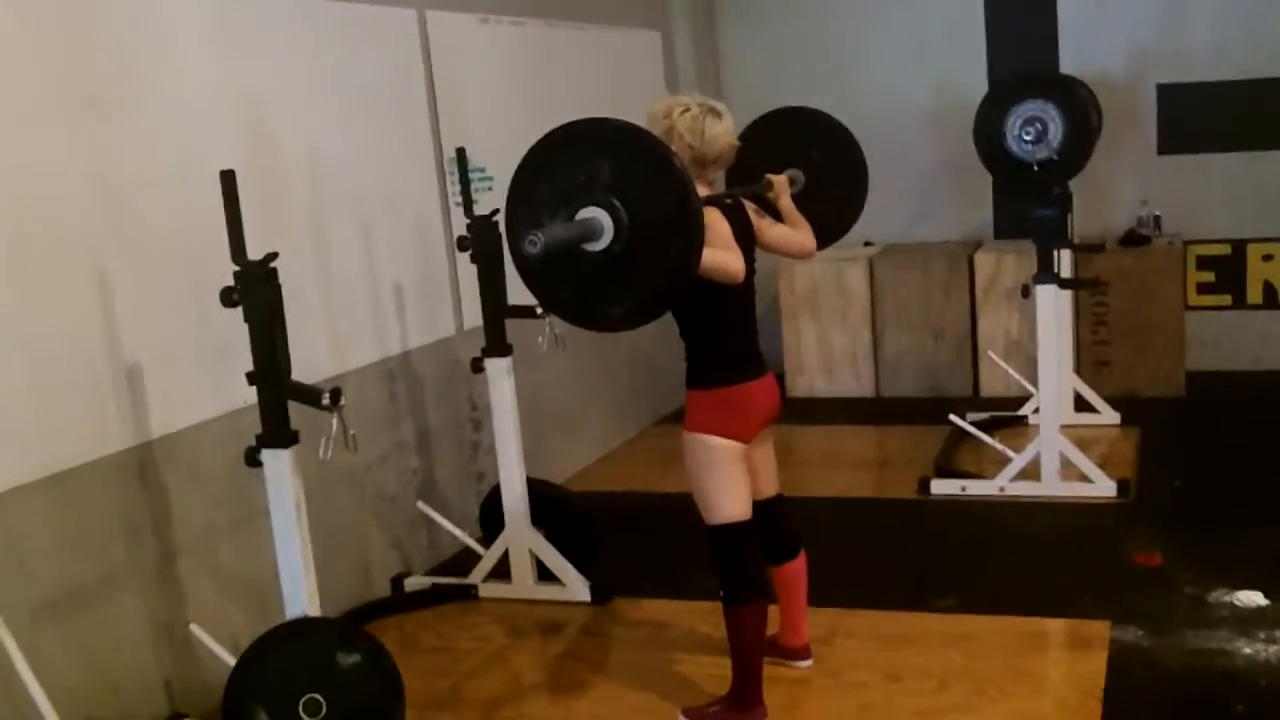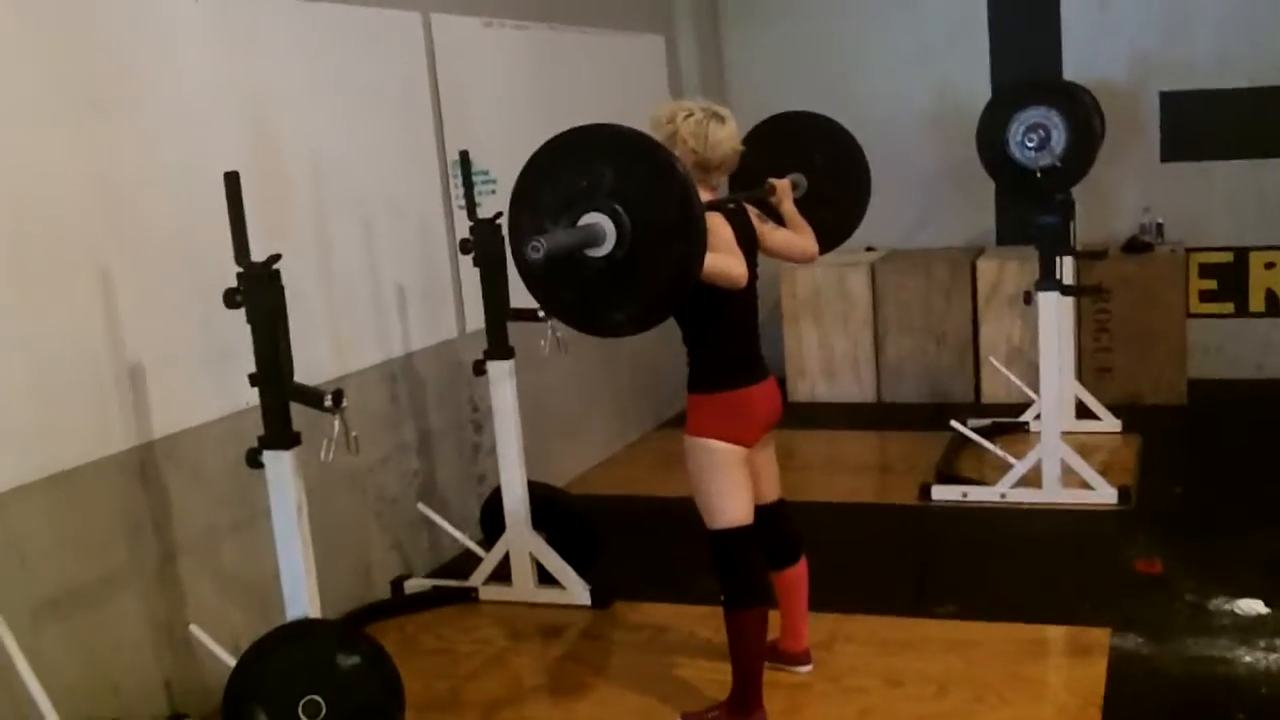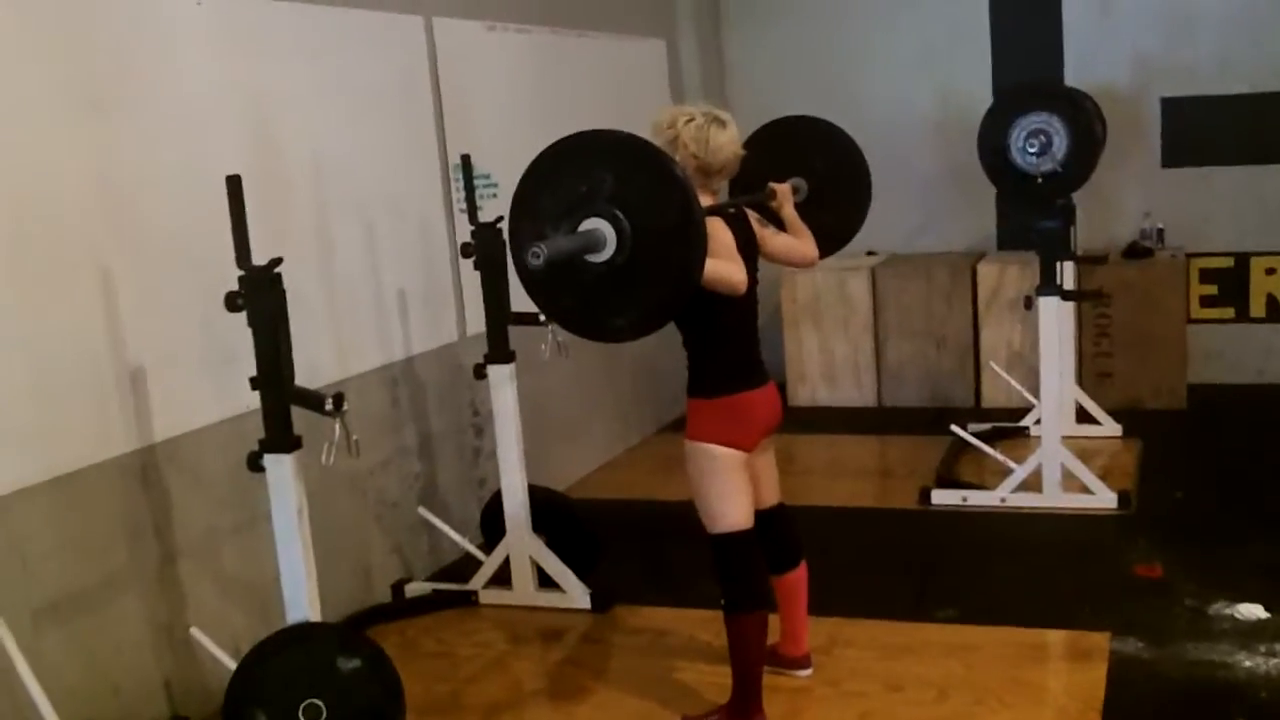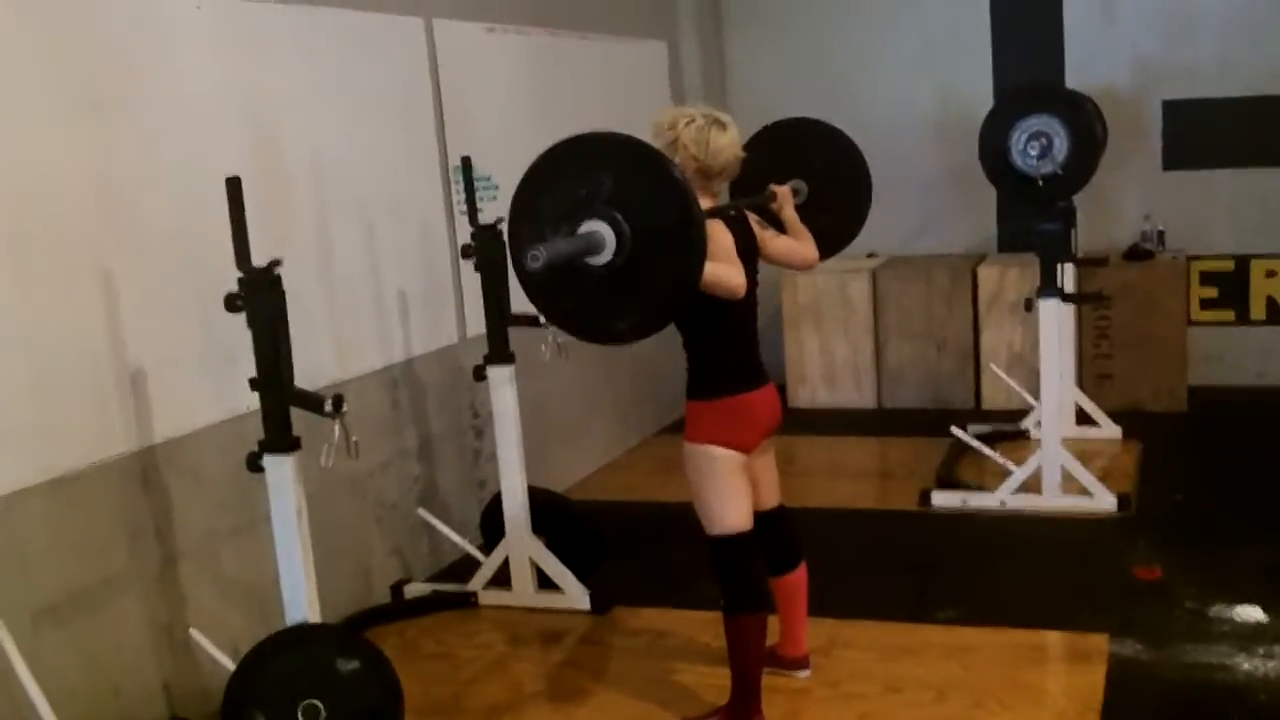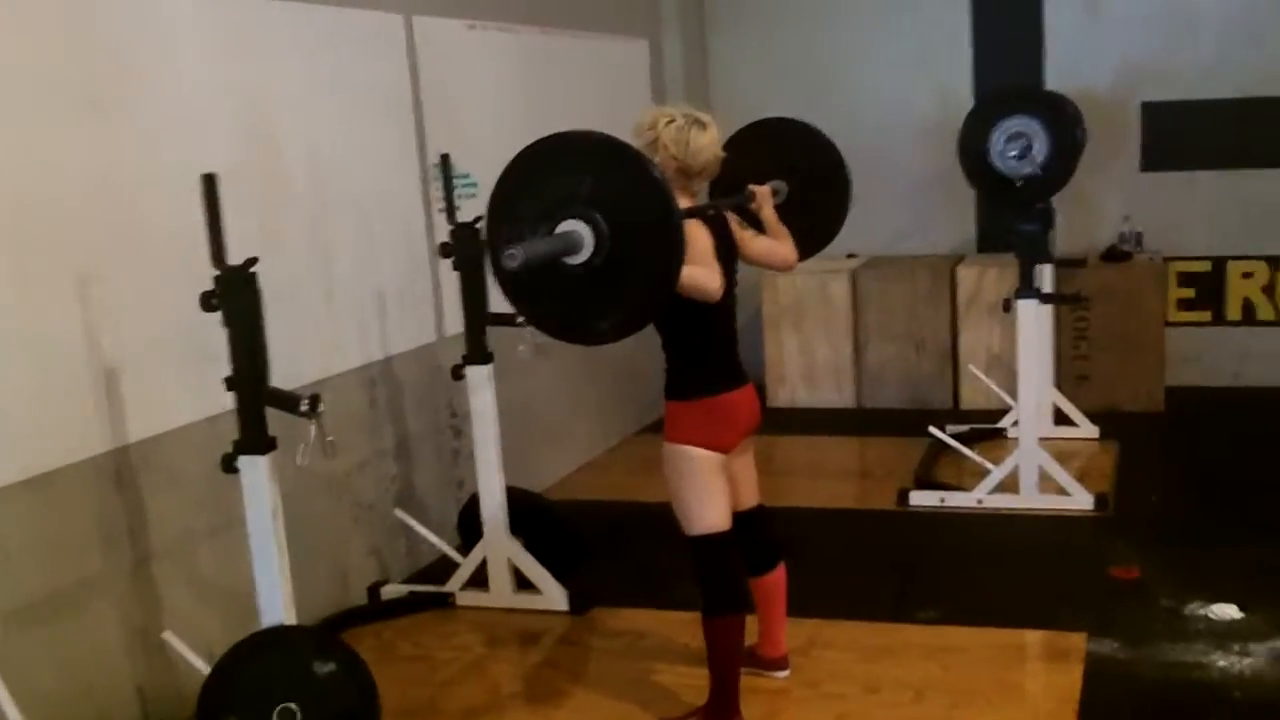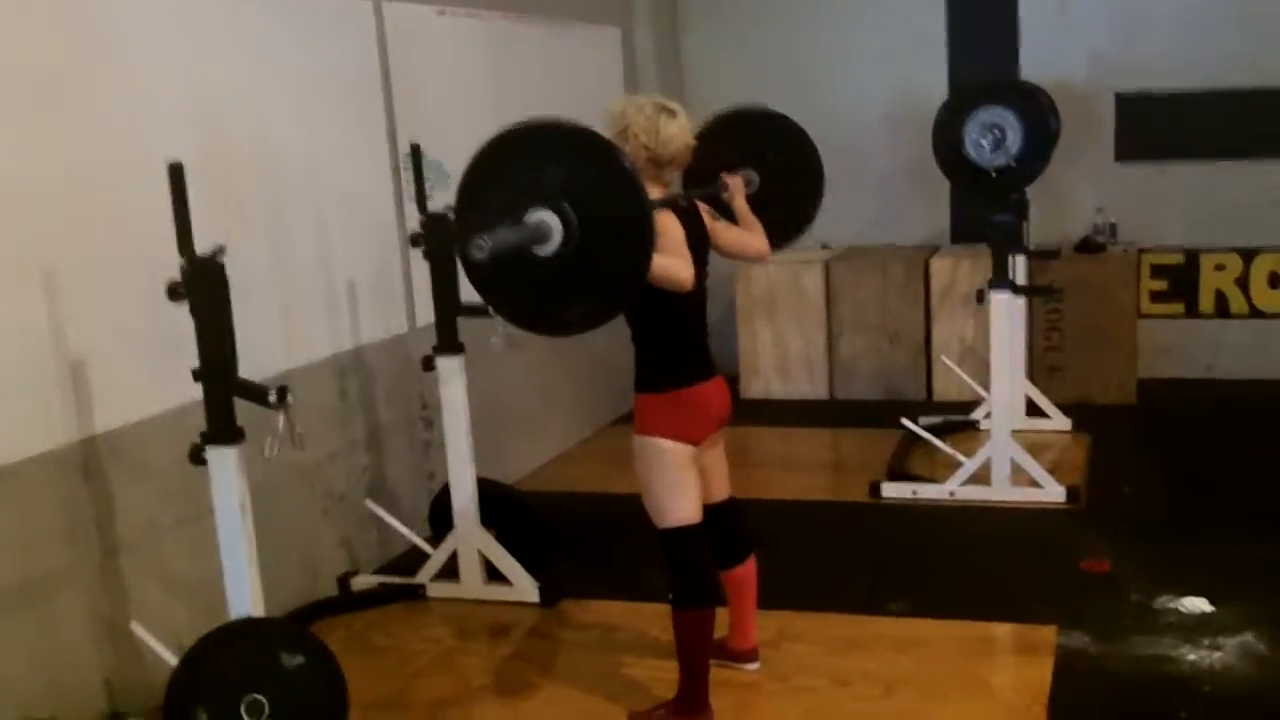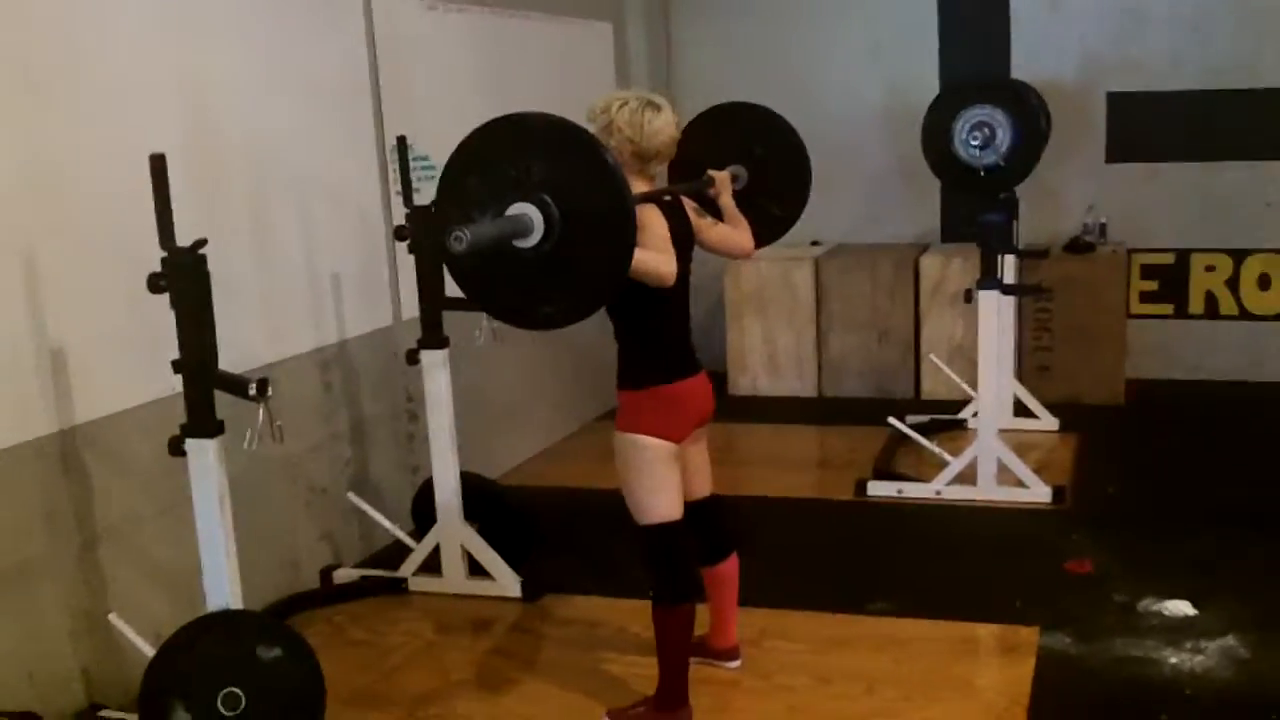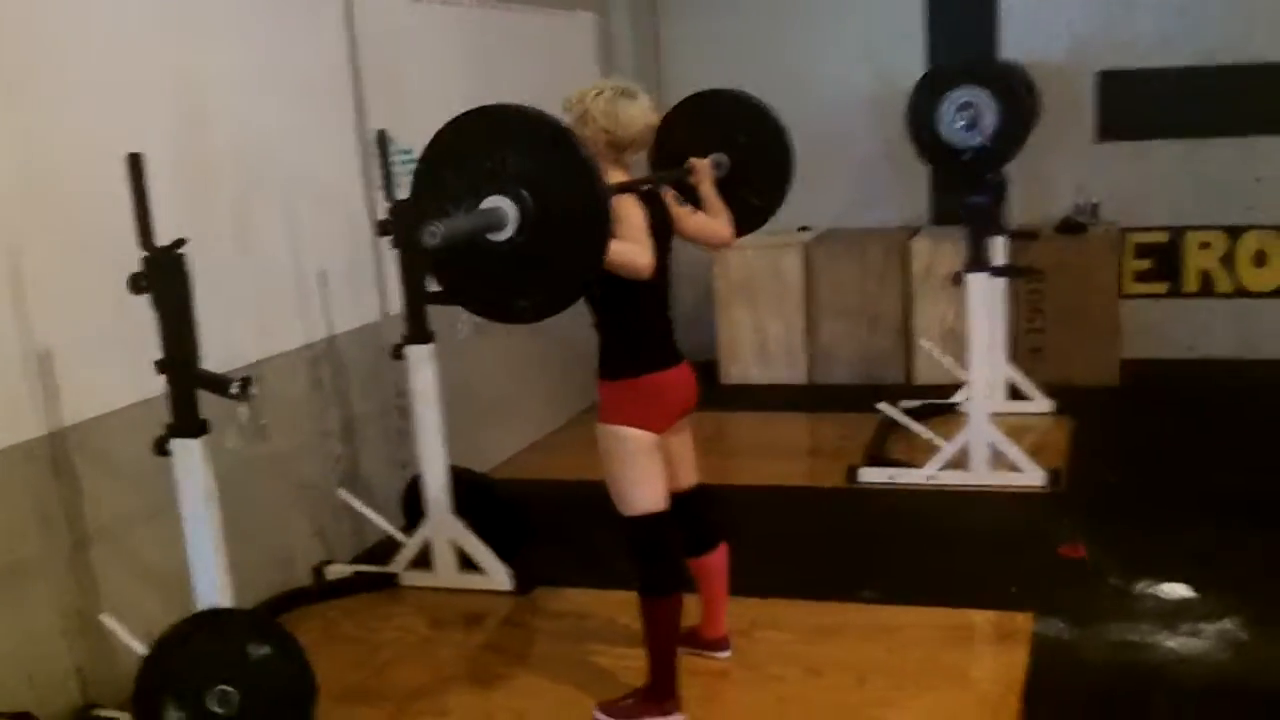
dt=0.1s
person 1, frame 1
left shoulder: (697, 216)
right shoulder: (737, 208)
left elbow: (731, 268)
right elbow: (804, 243)
right wrist: (782, 196)
left hip: (719, 399)
right hip: (756, 385)
left knee: (733, 547)
right knee: (770, 518)
right ankle: (793, 639)
person 1, frame 2
left shoulder: (700, 221)
right shoulder: (740, 213)
left elbow: (733, 273)
right elbow: (807, 247)
right wrist: (785, 200)
left hip: (721, 404)
right hip: (758, 390)
left knee: (735, 552)
right knee: (773, 523)
right ankle: (793, 644)
person 1, frame 3
left shoulder: (700, 226)
right shoulder: (740, 218)
left elbow: (733, 278)
right elbow: (806, 253)
right wrist: (786, 206)
left hip: (721, 408)
right hip: (758, 394)
left knee: (735, 555)
right knee: (773, 527)
right ankle: (793, 648)
person 1, frame 4
left shoulder: (700, 228)
right shoulder: (740, 220)
left elbow: (731, 283)
right elbow: (807, 255)
right wrist: (787, 208)
left hip: (721, 410)
right hip: (757, 396)
left knee: (735, 556)
right knee: (773, 529)
right ankle: (792, 649)
person 1, frame 5
left shoulder: (681, 228)
right shoulder: (720, 220)
left elbow: (708, 284)
right elbow: (785, 256)
right wrist: (765, 209)
left hip: (698, 411)
right hip: (735, 397)
left knee: (714, 557)
right knee: (751, 529)
right ankle: (771, 649)
person 1, frame 6
left shoulder: (652, 219)
right shoulder: (692, 210)
left elbow: (679, 275)
right elbow: (757, 247)
right wrist: (738, 199)
left hip: (670, 403)
right hip: (706, 389)
left knee: (685, 550)
right knee: (723, 522)
right ankle: (741, 642)
person 1, frame 7
left shoulder: (640, 213)
right shoulder: (677, 206)
left elbow: (663, 270)
right elbow: (743, 243)
right wrist: (724, 194)
left hip: (652, 400)
right hip: (690, 385)
left knee: (666, 546)
right knee: (706, 518)
right ankle: (722, 640)
person 1, frame 8
left shoulder: (618, 204)
right shoulder: (657, 196)
left elbow: (639, 262)
right elbow: (723, 232)
right wrist: (705, 183)
left hip: (633, 390)
right hip: (672, 376)
left knee: (650, 538)
right knee: (692, 509)
right ankle: (713, 630)
